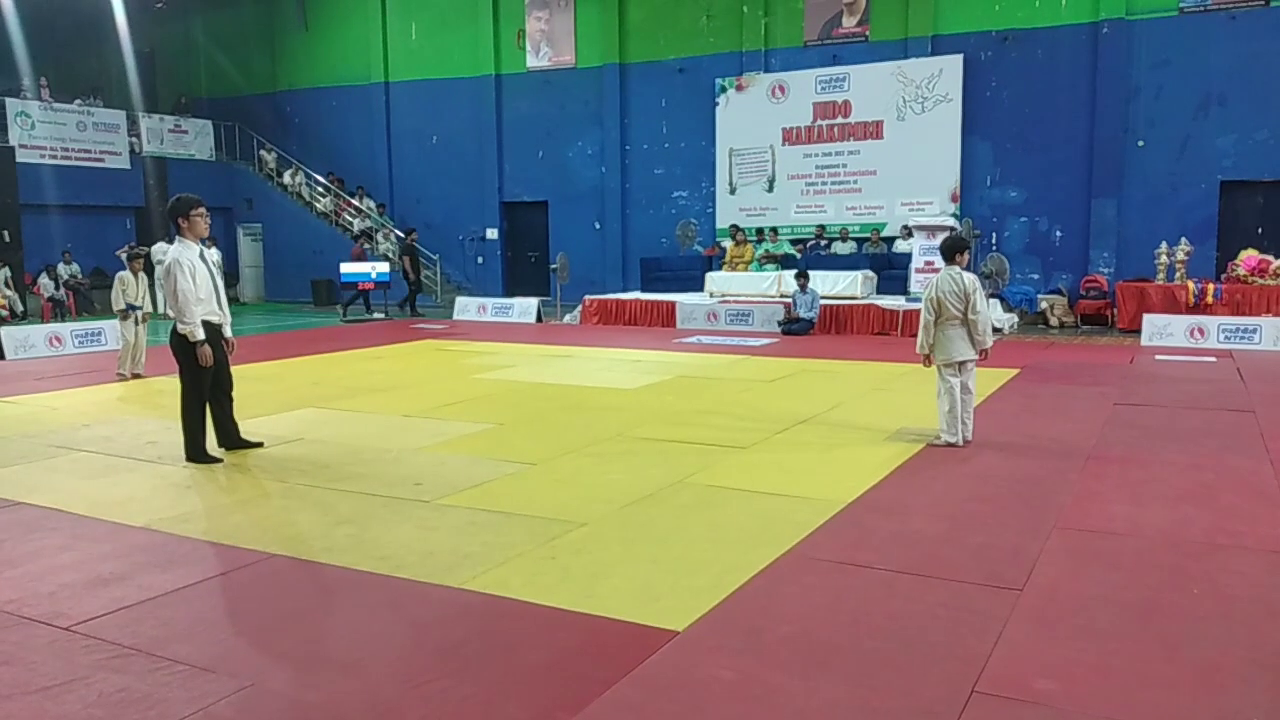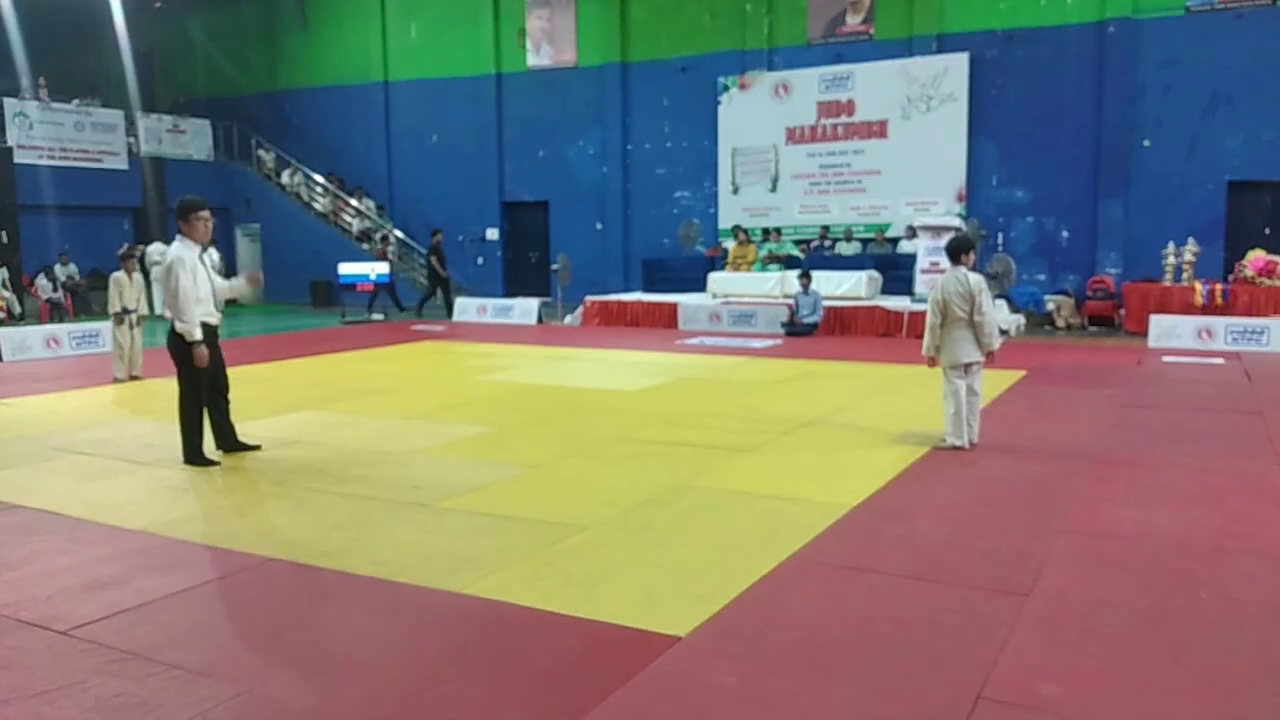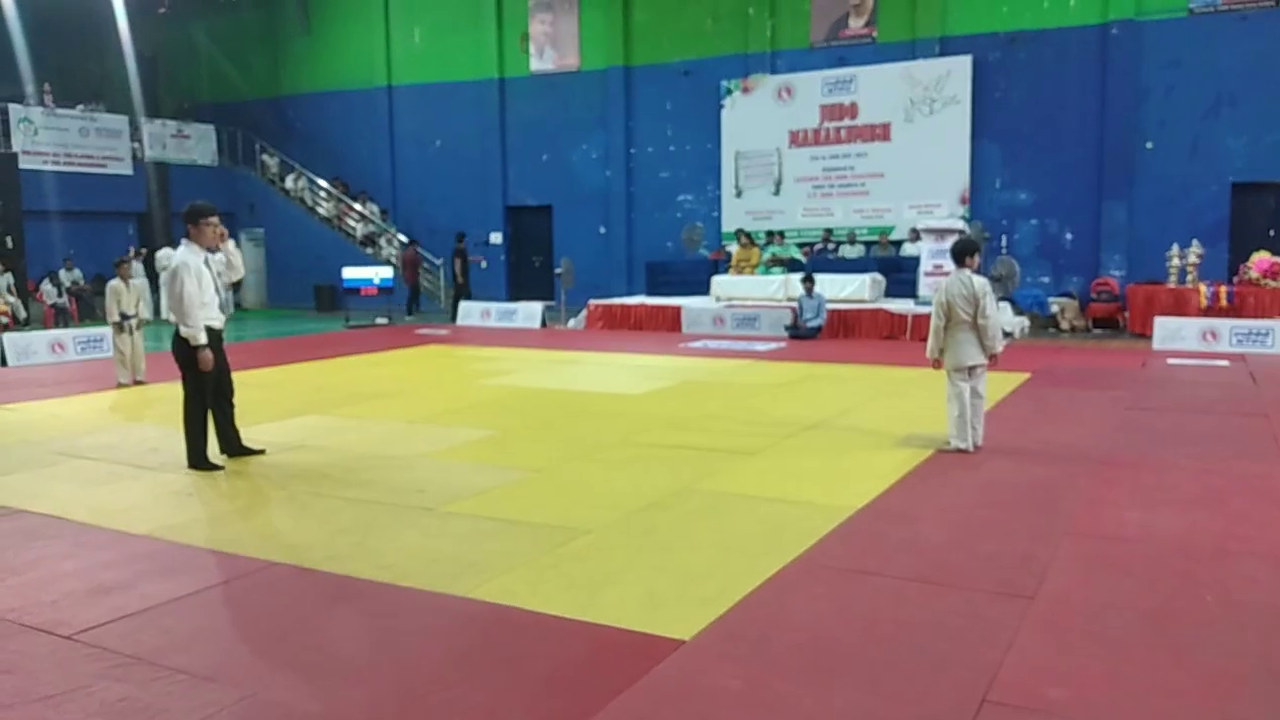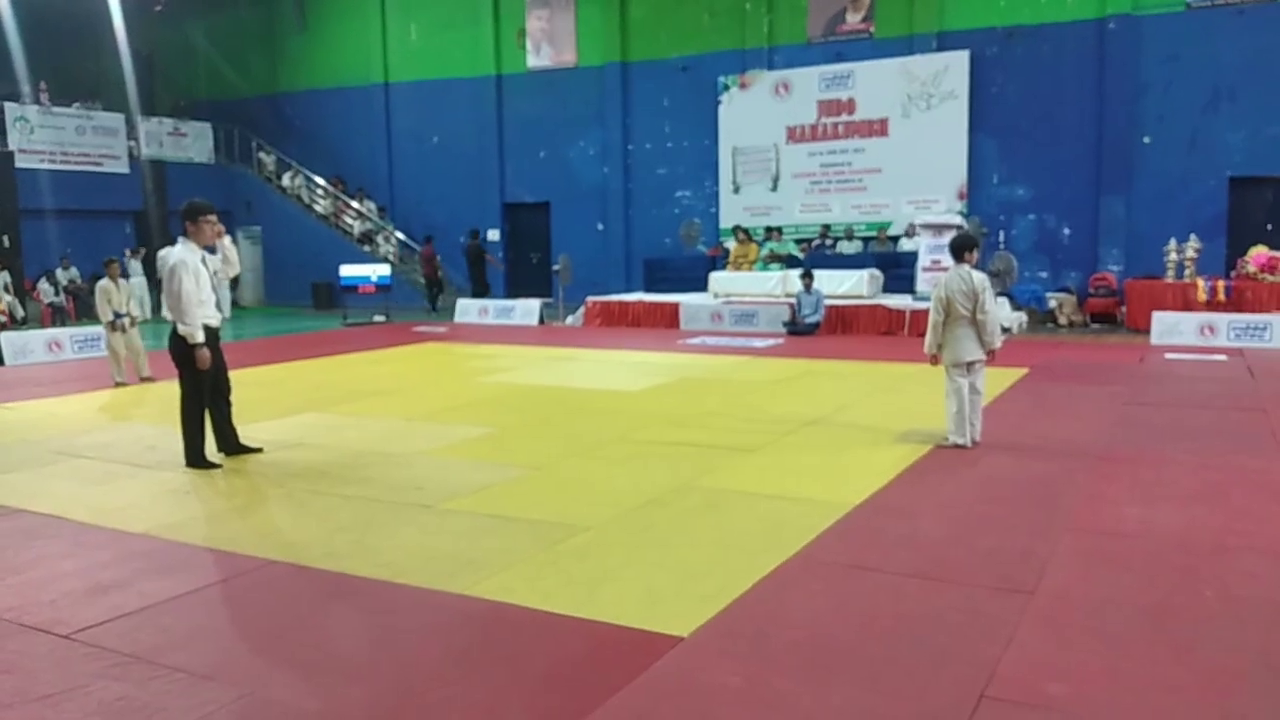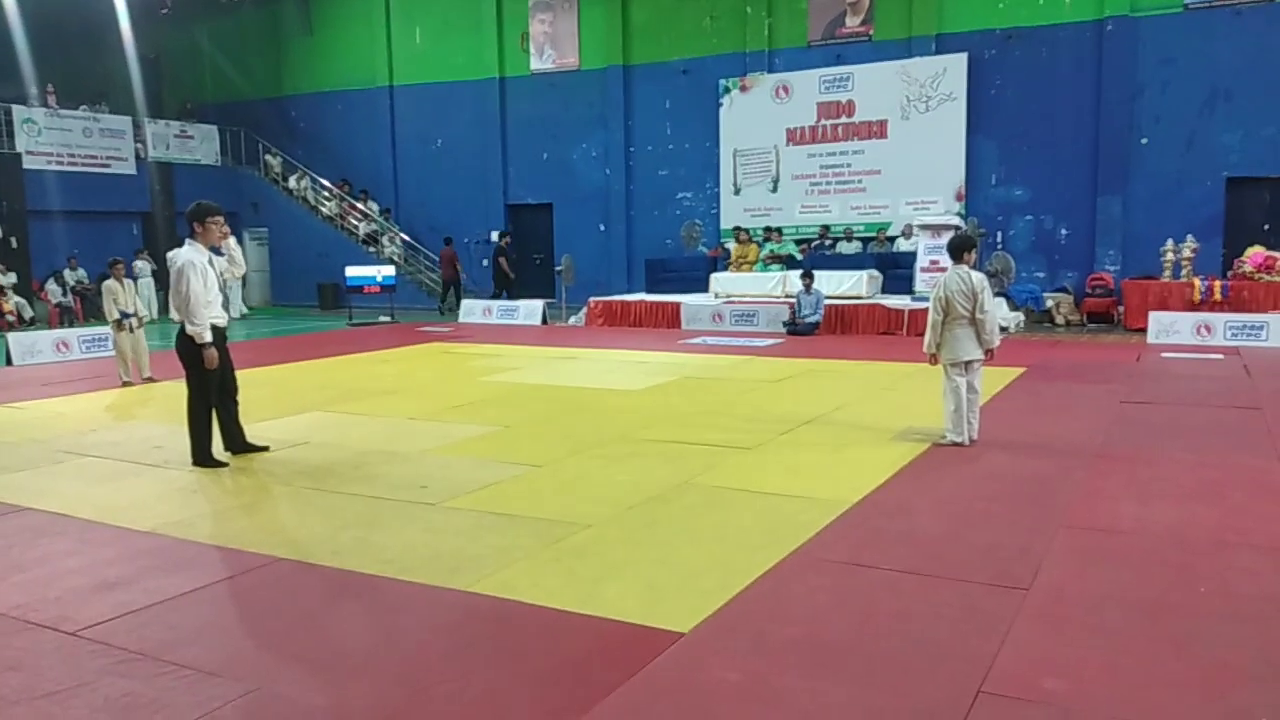
dt=0.4s
person 1, frame 1
left shoulder: (202, 253)
right shoulder: (179, 258)
right elbow: (186, 303)
left wrist: (226, 331)
right wrist: (199, 341)
left hip: (212, 330)
right hip: (194, 335)
left knee: (222, 387)
right knee: (196, 394)
left ankle: (230, 438)
right ankle: (195, 450)
person 1, frame 2
left shoulder: (197, 253)
right shoulder: (180, 256)
left elbow: (215, 290)
right elbow: (184, 303)
left wrist: (243, 283)
right wrist: (195, 342)
left hip: (207, 332)
right hip: (190, 336)
left knee: (218, 389)
right knee: (194, 395)
left ankle: (227, 441)
right ankle: (193, 453)
person 1, frame 3
left shoulder: (204, 258)
right shoulder: (185, 261)
right elbow: (189, 307)
left wrist: (226, 244)
right wrist: (200, 346)
left hip: (211, 336)
right hip: (195, 340)
left knee: (223, 393)
right knee: (198, 399)
left ankle: (232, 445)
right ankle: (197, 457)
person 1, frame 4
left shoulder: (200, 256)
right shoulder: (182, 259)
right elbow: (186, 306)
right wrist: (198, 344)
left hip: (208, 334)
right hip: (192, 338)
left knee: (220, 391)
right knee: (196, 397)
left ankle: (230, 443)
right ankle: (195, 456)
person 1, frame 5
left shoulder: (206, 257)
right shoulder: (189, 260)
right elbow: (194, 306)
left wrist: (228, 241)
right wrist: (206, 344)
left hip: (214, 334)
right hip: (198, 338)
left knee: (227, 391)
right knee: (202, 397)
left ankle: (236, 442)
right ankle: (201, 455)
person 2, frame 1
left shoulder: (935, 283)
right shoulder: (970, 280)
left elbow: (928, 319)
right elbow: (978, 315)
left wrist: (925, 348)
right wrist: (984, 342)
left hip: (945, 342)
right hip: (966, 341)
left knee: (949, 389)
right knee: (966, 389)
left ankle: (951, 435)
right ankle: (965, 433)
person 2, frame 2
left shoulder: (940, 283)
right shoulder: (976, 280)
left elbow: (934, 320)
right elbow: (984, 316)
left wrist: (930, 350)
right wrist: (990, 345)
left hip: (950, 344)
right hip: (973, 344)
left knee: (955, 391)
right knee: (972, 390)
left ankle: (957, 438)
right ankle: (971, 435)
person 2, frame 3
left shoulder: (945, 285)
right shoulder: (980, 283)
left elbow: (938, 322)
right elbow: (988, 319)
left wrist: (935, 352)
right wrist: (993, 348)
left hip: (955, 347)
right hip: (977, 347)
left knee: (959, 393)
right knee: (976, 393)
left ankle: (961, 440)
right ankle: (975, 438)
person 2, frame 4
left shoulder: (945, 281)
right shoulder: (980, 279)
left elbow: (937, 317)
right elbow: (987, 314)
left wrist: (933, 347)
right wrist: (991, 343)
left hip: (953, 343)
right hip: (975, 342)
left knee: (957, 389)
right knee: (974, 389)
left ankle: (960, 436)
right ankle: (973, 434)
person 2, frame 5
left shoulder: (943, 281)
right shoulder: (978, 279)
left elbow: (936, 317)
right elbow: (986, 314)
left wrist: (932, 347)
right wrist: (990, 343)
left hip: (952, 342)
right hip: (973, 341)
left knee: (955, 388)
right knee: (972, 388)
left ankle: (957, 435)
right ankle: (970, 432)
